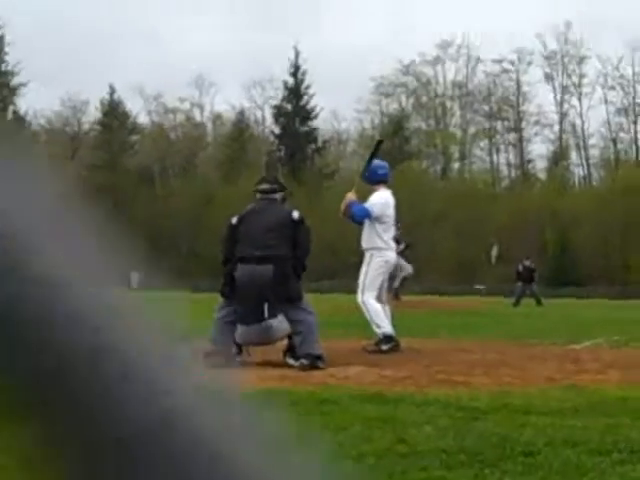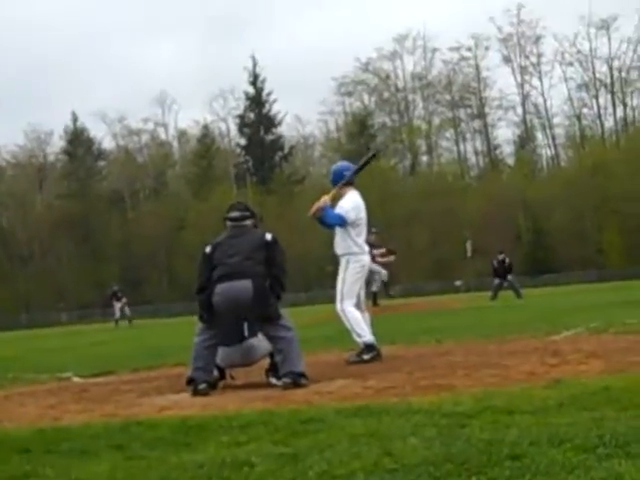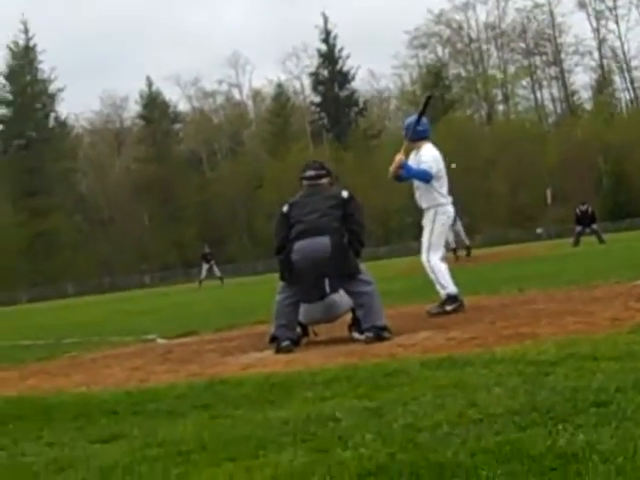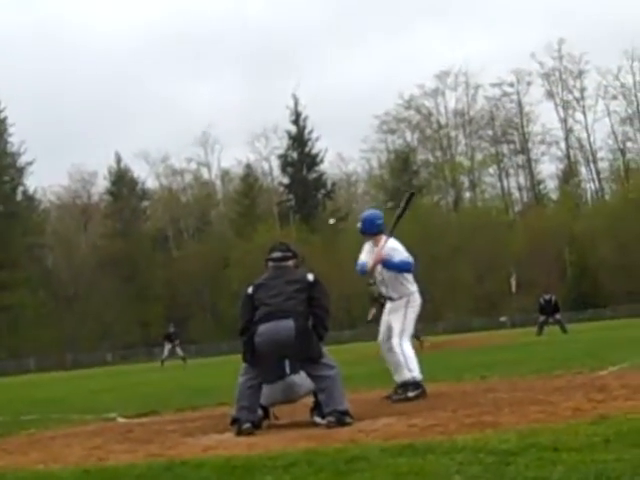
dt=0.5s
person 1, frame 1
left shoulder: (381, 197)
right shoulder: (383, 196)
left elbow: (362, 213)
right elbow: (364, 220)
left wrist: (352, 202)
right wrist: (350, 213)
left hip: (378, 254)
right hip: (384, 253)
left knee: (365, 296)
right knee: (379, 298)
left ankle: (387, 338)
right ankle: (387, 338)
person 1, frame 2
left shoulder: (351, 200)
right shoulder: (347, 200)
left elbow: (337, 221)
right elbow: (331, 224)
left wrist: (326, 207)
right wrist: (319, 215)
left hip: (353, 259)
right hip: (356, 258)
left knee: (344, 305)
right knee: (357, 305)
left ankle: (369, 347)
right ankle: (368, 347)
person 1, frame 3
left shoulder: (429, 153)
right shoulder: (415, 154)
left elbow: (426, 176)
right elbow: (405, 176)
left wrist: (403, 165)
right wrist: (396, 172)
left hip: (439, 210)
right hip: (432, 211)
left knee: (430, 257)
right knee: (435, 256)
left ankle: (453, 299)
right ankle: (448, 297)
person 1, frame 4
left shoulder: (392, 246)
right shoulder: (369, 246)
left elbow: (408, 266)
right elbow: (361, 267)
left wrist: (384, 262)
right wrist: (370, 265)
left hip: (407, 299)
right hip: (391, 301)
left knee: (399, 341)
right knee: (385, 342)
left ankle: (416, 385)
right ankle: (403, 382)
person 2, frame 1
left shoulder: (241, 216)
right shoulder: (293, 215)
left elbow: (228, 251)
right elbow: (301, 250)
left wrist: (230, 277)
right wrist: (294, 276)
left hip: (243, 269)
right hip: (277, 270)
left knee: (227, 312)
right knee: (301, 313)
left ankle: (219, 357)
right ankle: (310, 356)
person 2, frame 2
left shoulder: (214, 245)
right shoulder: (266, 238)
left elbow: (203, 281)
right elbow: (278, 271)
left wrist: (205, 310)
right wrist: (273, 298)
left hip: (220, 292)
right hip: (253, 289)
left knee: (206, 336)
right knee: (281, 330)
left ankle: (200, 380)
right ankle: (292, 374)
person 2, frame 3
left shoulder: (291, 204)
right shoulder: (342, 195)
left elbow: (281, 240)
right elbow: (355, 227)
left wrist: (286, 269)
right wrist: (353, 253)
left hip: (298, 250)
right hip: (331, 245)
left knee: (287, 294)
right knee: (362, 285)
left ankle: (283, 338)
right ankle: (374, 329)
person 2, frame 4
left shoulder: (256, 285)
right shoulder: (307, 278)
left elbow: (245, 322)
right elbow: (321, 309)
left wrist: (249, 349)
right wrist: (316, 337)
left hip: (262, 332)
right hip: (295, 329)
left knee: (250, 375)
right knee: (324, 368)
left ankle: (244, 420)
right ankle: (336, 413)
